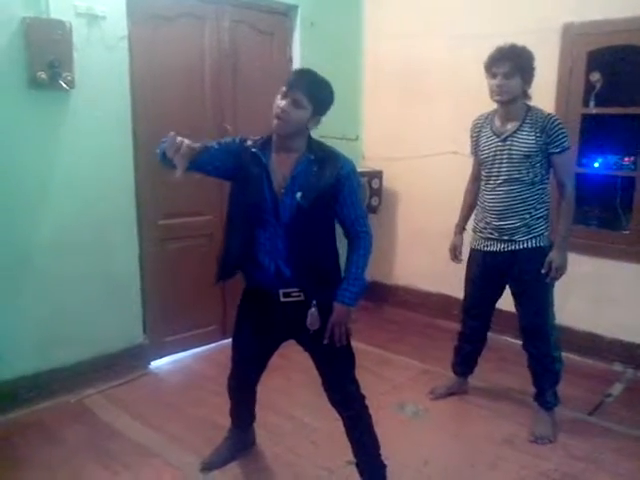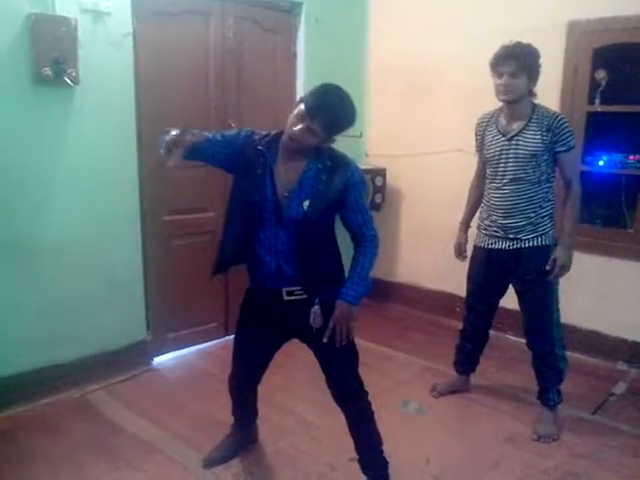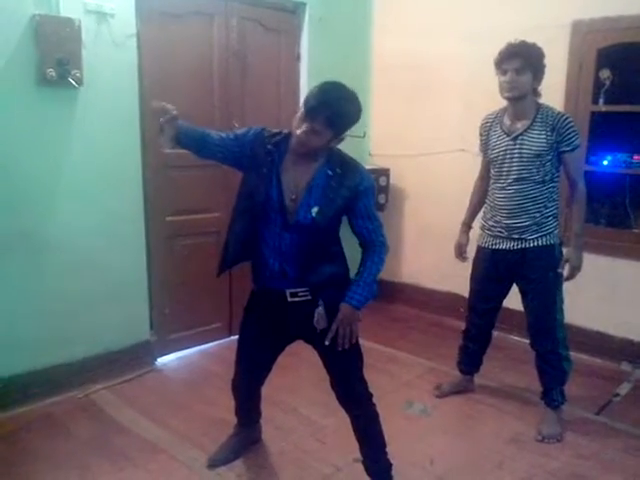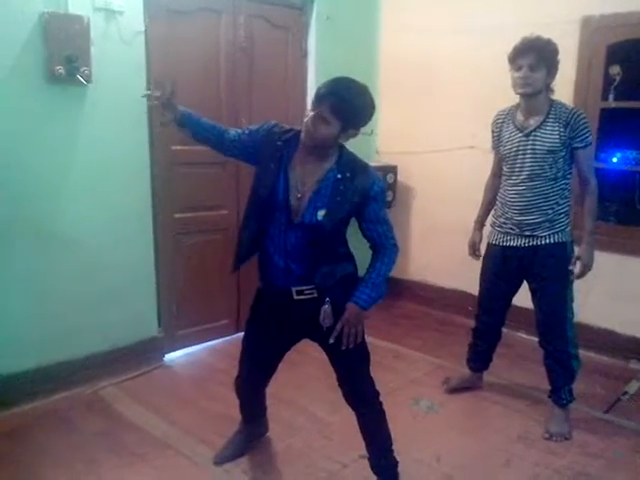
dt=0.5s
person 1, frame 1
left shoulder: (547, 126)
right shoulder: (480, 126)
left elbow: (566, 189)
left wrist: (560, 246)
right wrist: (459, 228)
left hip: (531, 248)
right hip: (485, 245)
left knee: (537, 329)
right knee: (472, 317)
left ankle: (546, 405)
right ankle: (460, 377)
person 1, frame 2
left shoulder: (553, 125)
right shoulder: (485, 125)
left elbow: (572, 186)
left wrist: (565, 244)
right wrist: (463, 226)
left hip: (535, 246)
right hip: (489, 243)
left knee: (542, 328)
right knee: (475, 315)
left ankle: (549, 404)
right ankle: (462, 375)
person 1, frame 3
left shoulder: (558, 124)
right shoulder: (489, 125)
left elbow: (577, 186)
left wrist: (576, 244)
right wrist: (465, 226)
left hip: (539, 247)
right hip: (492, 243)
left knee: (546, 328)
right knee: (478, 315)
left ankle: (553, 405)
right ankle: (466, 375)
person 1, frame 4
left shoulder: (571, 121)
right shoulder: (501, 121)
left elbow: (588, 183)
left wrist: (587, 241)
right wrist: (478, 225)
left hip: (551, 244)
right hip: (503, 240)
left knee: (555, 327)
right knee: (487, 312)
left ankle: (561, 403)
right ankle: (475, 372)
person 2, frame 1
left shoulder: (336, 169)
right shoulder: (244, 154)
left elbow: (360, 236)
right elbow: (187, 153)
left wrist: (345, 300)
right wrist: (177, 151)
left hip: (316, 301)
right hip: (259, 299)
left knee: (345, 396)
right knee: (240, 378)
right ankle: (241, 433)
person 2, frame 2
left shoulder: (342, 174)
right shoulder: (249, 148)
left elbow: (366, 239)
right elbow: (198, 143)
left wrist: (348, 298)
right wrist: (179, 140)
left hip: (319, 299)
right hip: (263, 297)
left knee: (349, 393)
right knee: (241, 377)
right ankle: (244, 429)
person 2, frame 3
left shoulder: (351, 179)
right shoulder: (260, 146)
left elbow: (376, 245)
right elbow: (211, 143)
left wrist: (354, 301)
right wrist: (176, 128)
left hip: (324, 300)
right hip: (267, 297)
left knee: (354, 396)
right knee: (245, 380)
right ankle: (247, 430)
person 2, frame 4
left shoulder: (362, 182)
right shoulder: (274, 142)
left elbow: (386, 248)
right elbow: (224, 138)
left wrist: (361, 301)
right wrist: (176, 112)
left hip: (332, 300)
right hip: (274, 296)
left knee: (361, 395)
right knee: (248, 379)
right ankle: (253, 426)
